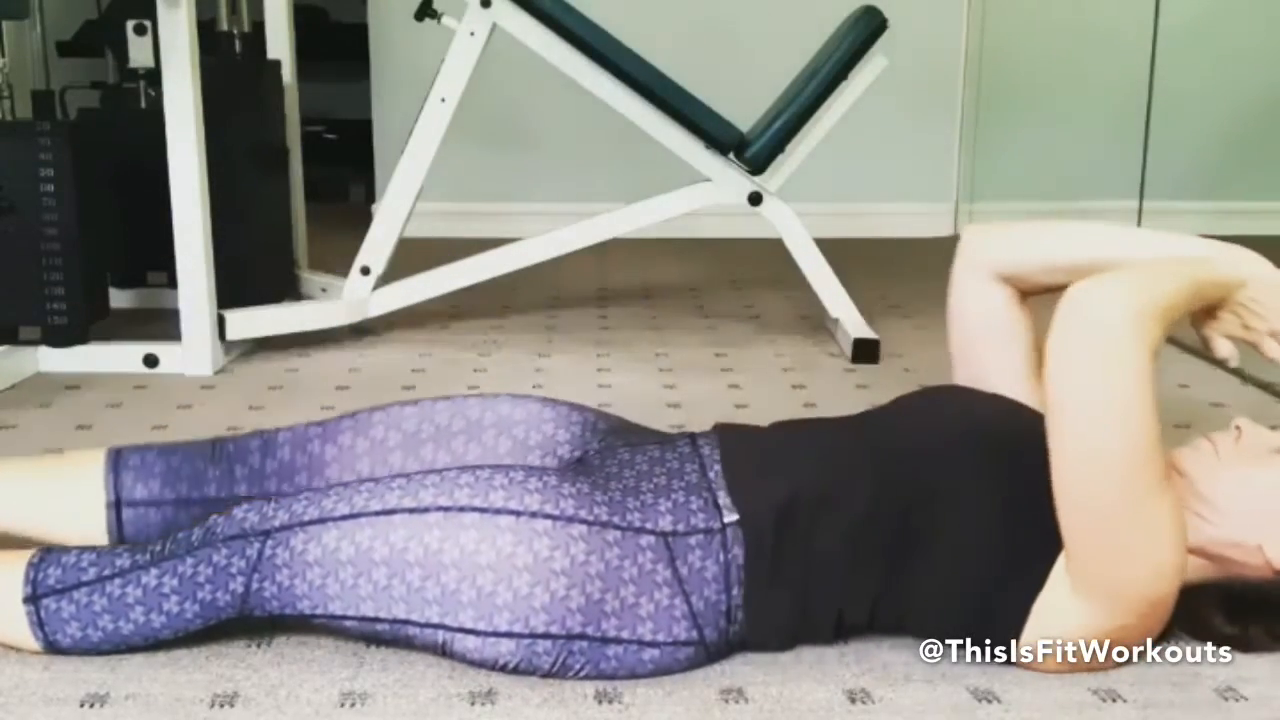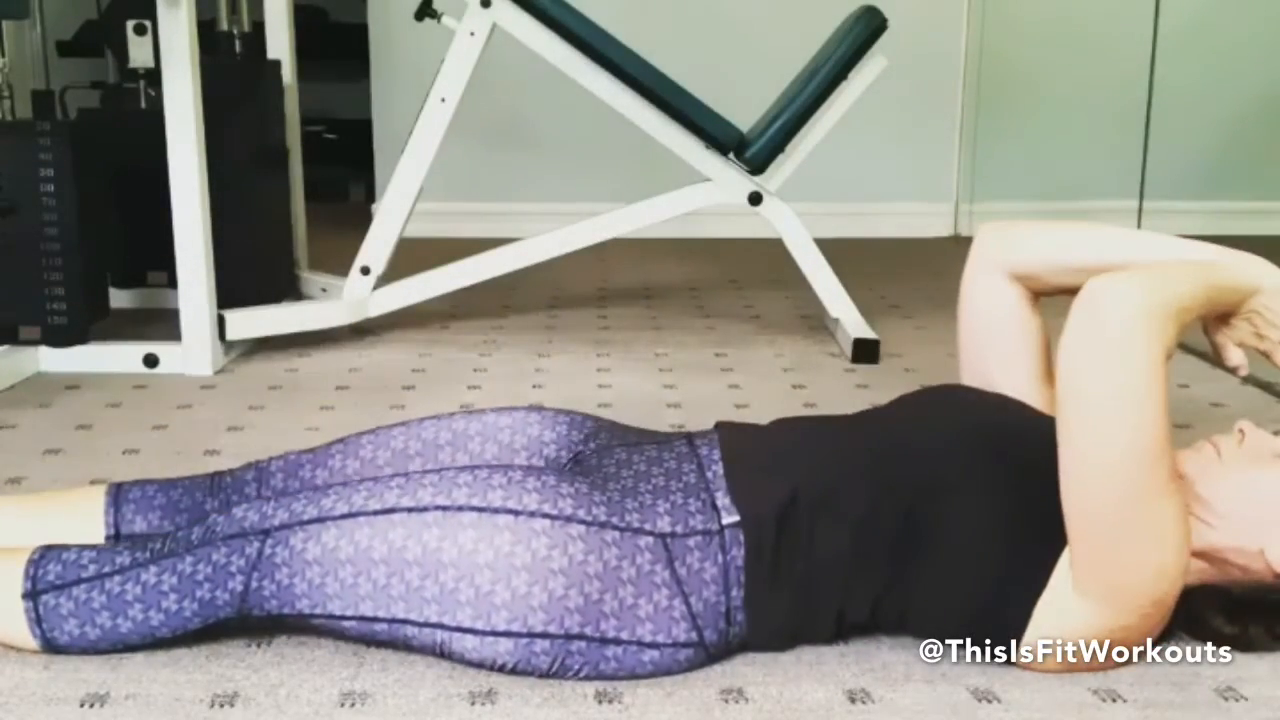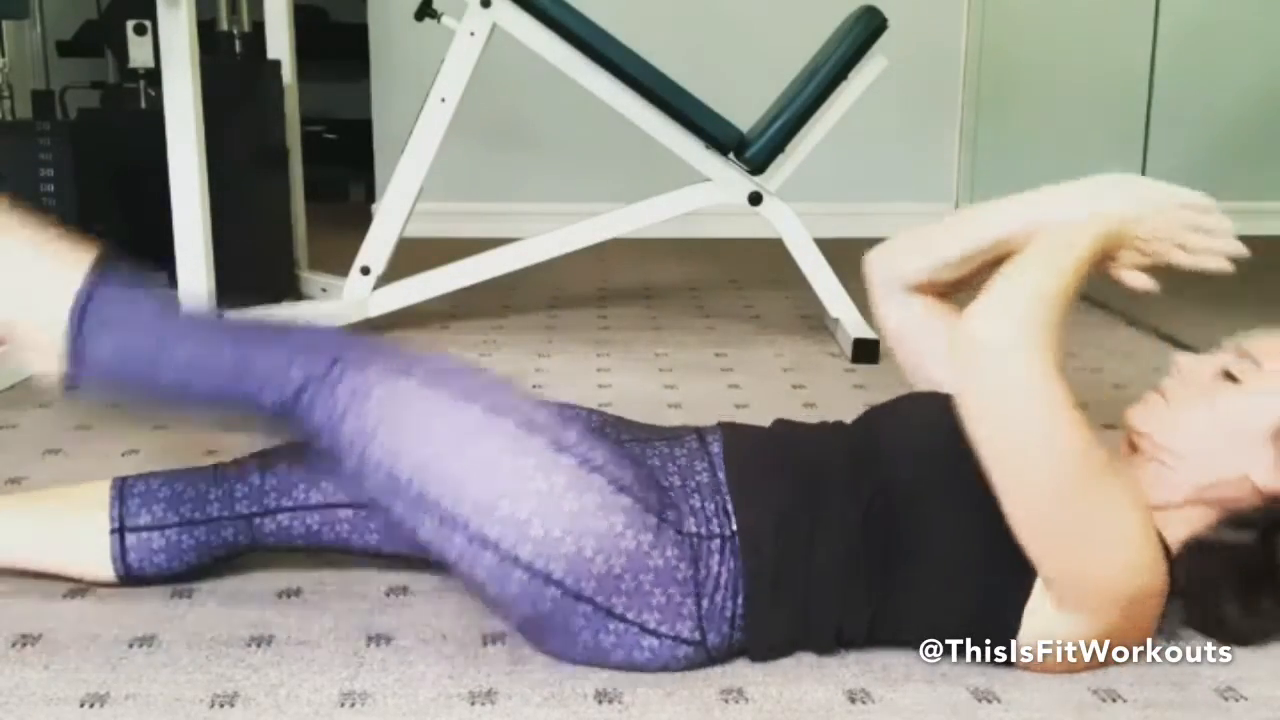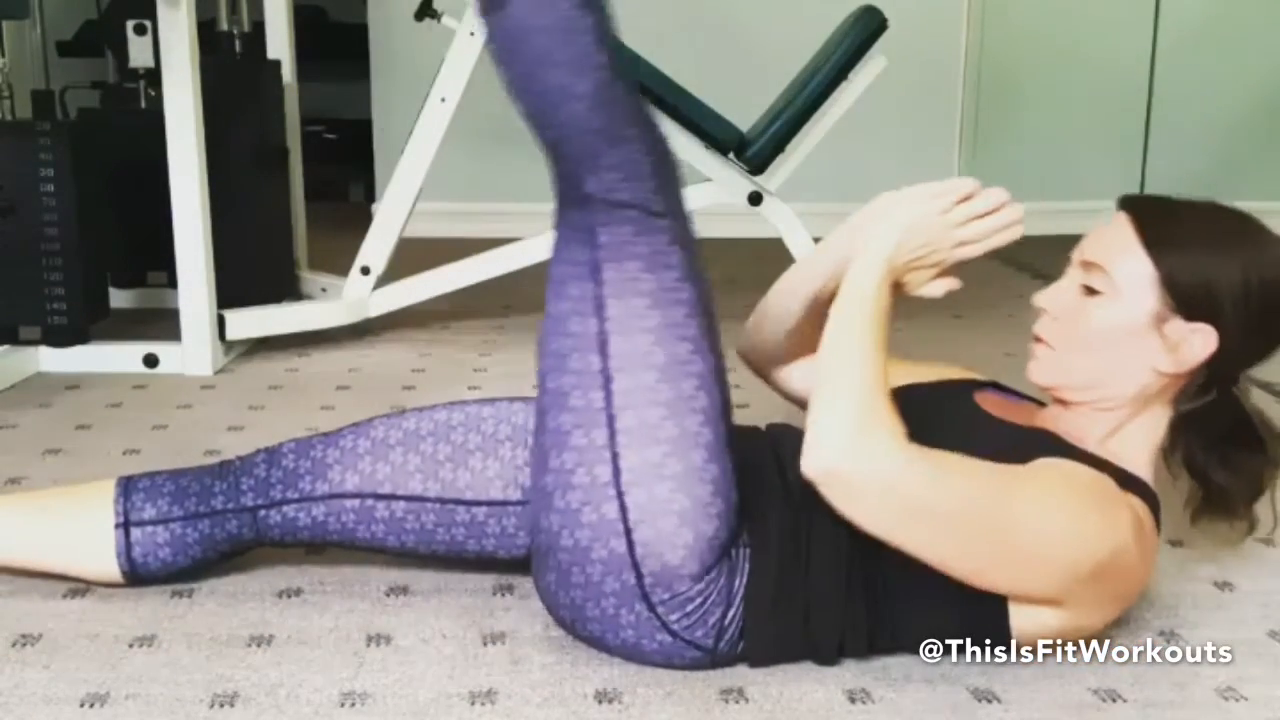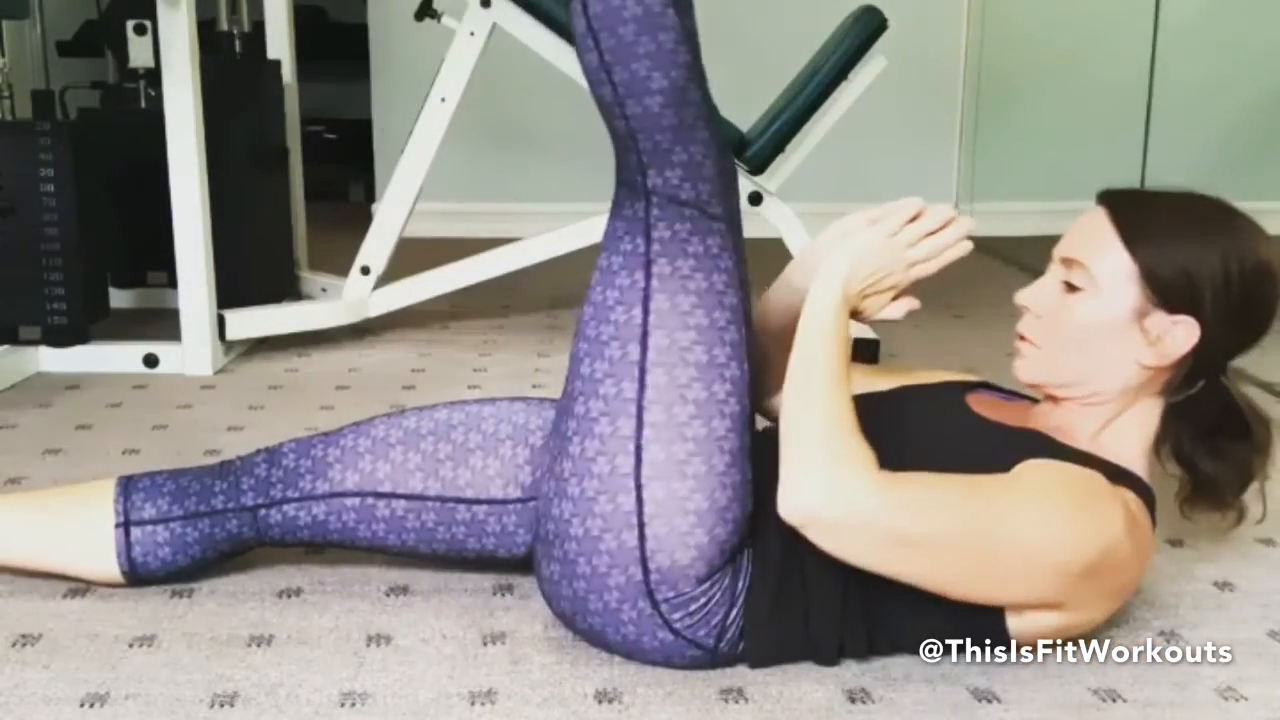
dt=0.5s
person 1, frame 1
left shoulder: (1121, 580)
right shoulder: (1062, 472)
left elbow: (1099, 321)
right elbow: (983, 258)
left hip: (671, 570)
right hip: (655, 469)
left knee: (244, 558)
right knee: (244, 470)
person 1, frame 2
left shoulder: (1126, 579)
right shoulder: (1063, 468)
left elbow: (1114, 321)
right elbow: (1000, 258)
left hip: (669, 571)
right hip: (661, 470)
left knee: (247, 561)
right knee: (243, 500)
person 1, frame 3
left shoulder: (1101, 570)
right shoulder: (1073, 475)
left elbow: (1001, 352)
right elbow: (899, 274)
left wrist: (1088, 229)
right wrist: (1075, 211)
left hip: (679, 597)
right hip: (676, 483)
left knee: (320, 375)
right knee: (281, 484)
person 1, frame 4
left shoulder: (1096, 532)
right shoulder: (1026, 419)
left elbow: (847, 461)
right elbow: (775, 346)
left wrist: (878, 269)
right wrist: (865, 239)
left hip: (671, 582)
right hip: (629, 506)
left knee: (617, 192)
right knee: (269, 486)
person 1, frame 5
left shoulder: (1090, 529)
right shoulder: (1013, 411)
left elbow: (824, 499)
right elbow: (766, 378)
left wrist: (835, 289)
right wrist: (823, 268)
left hip: (666, 580)
right hip: (628, 496)
left knee: (676, 188)
right knee: (266, 484)
